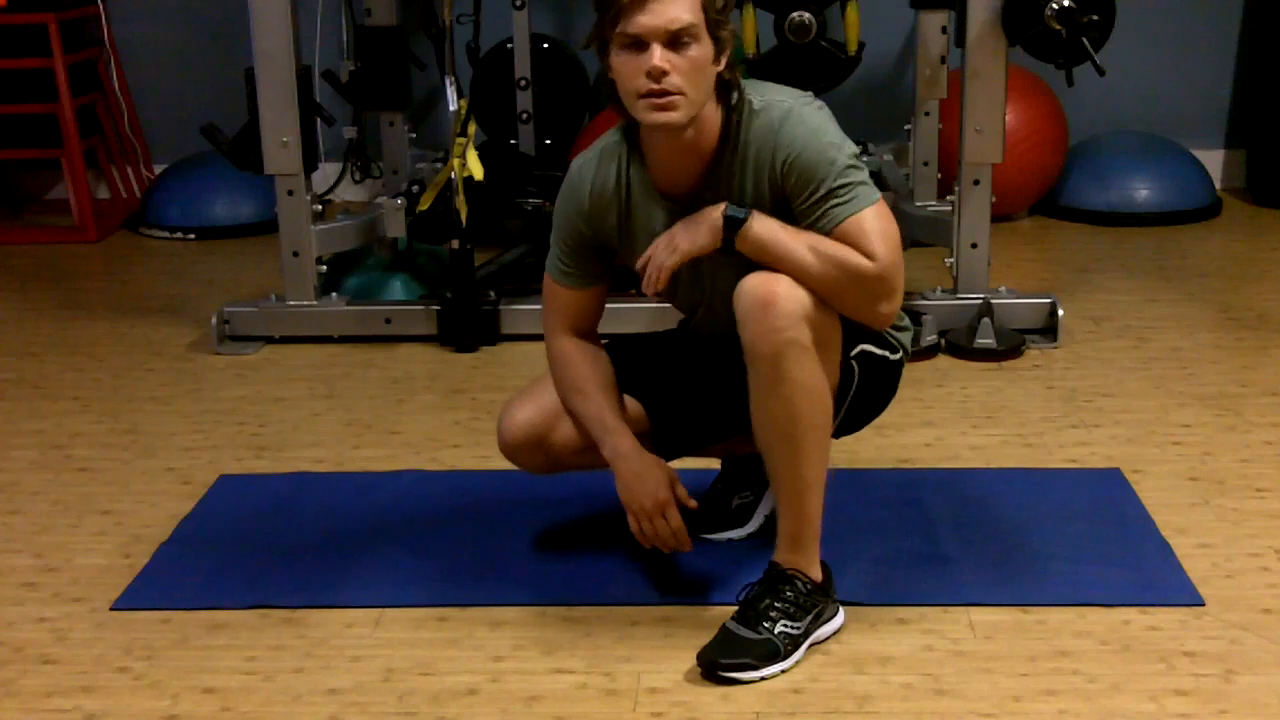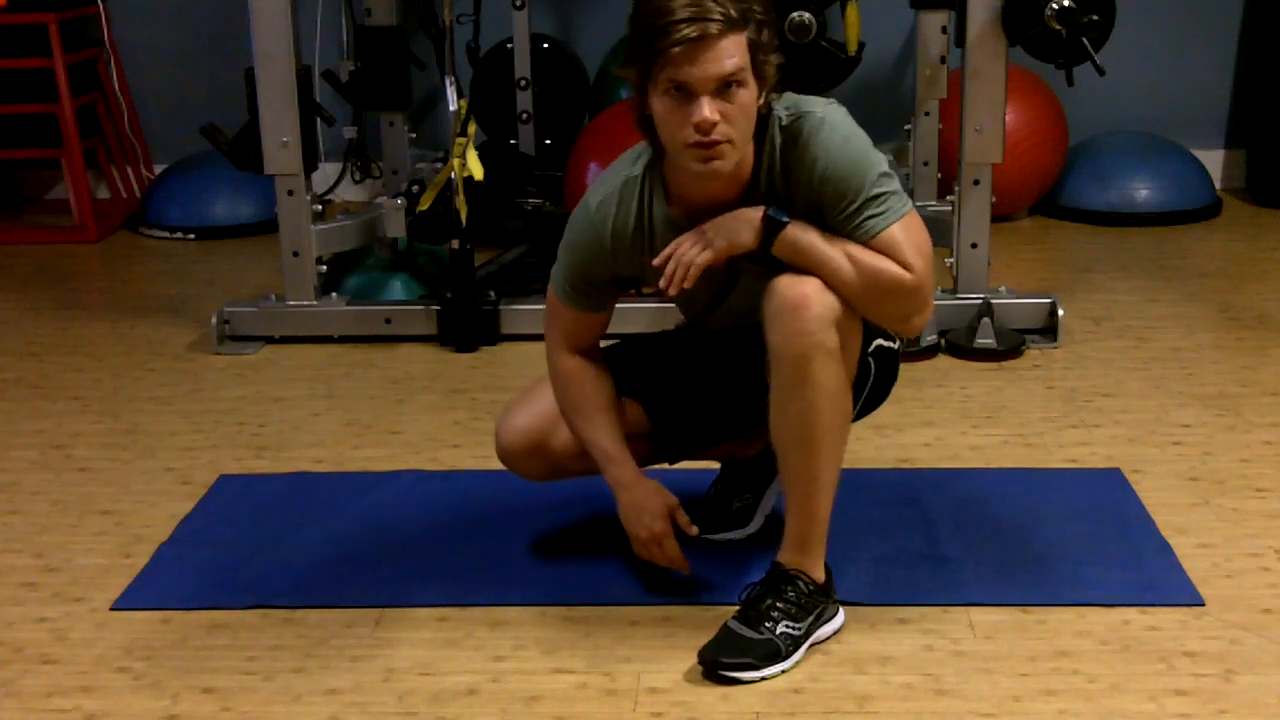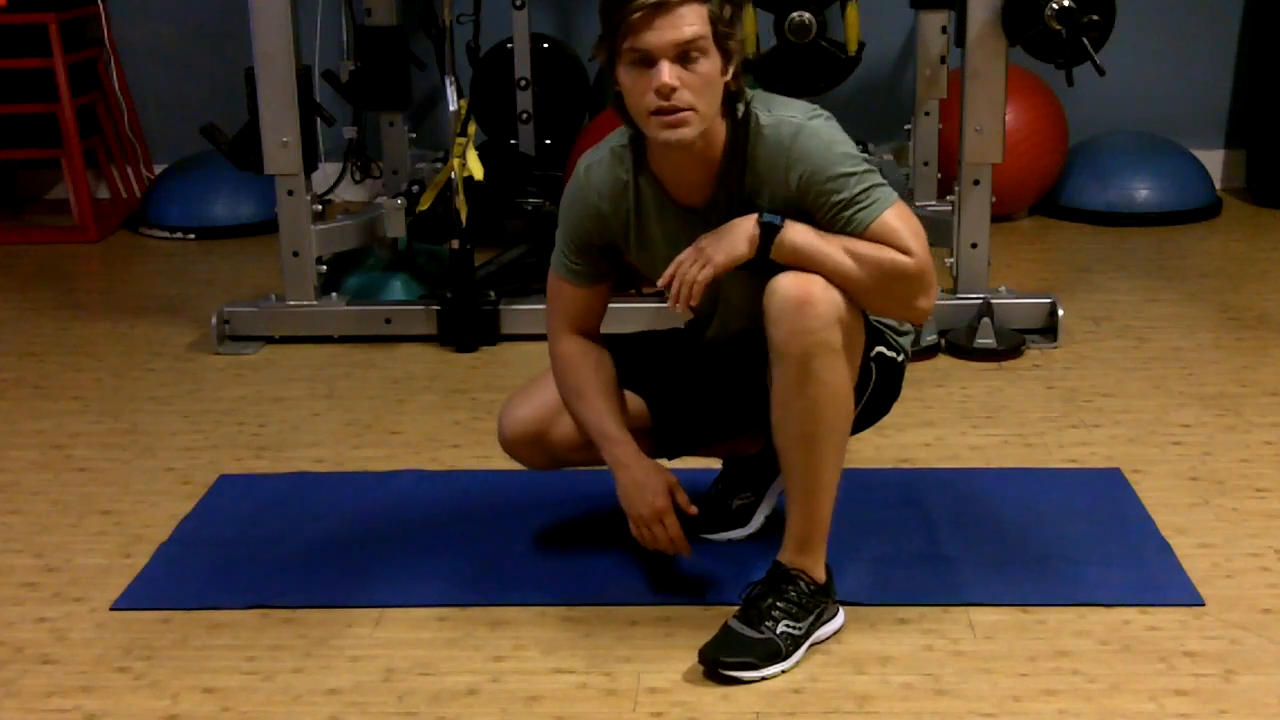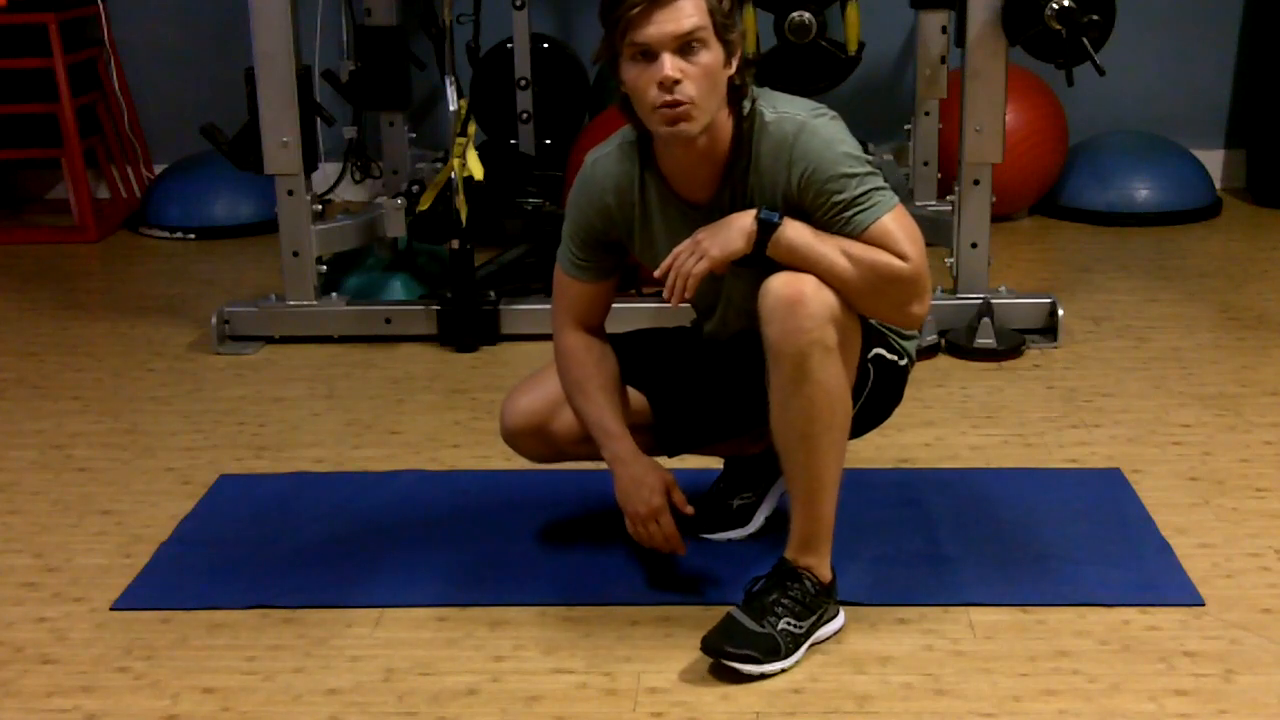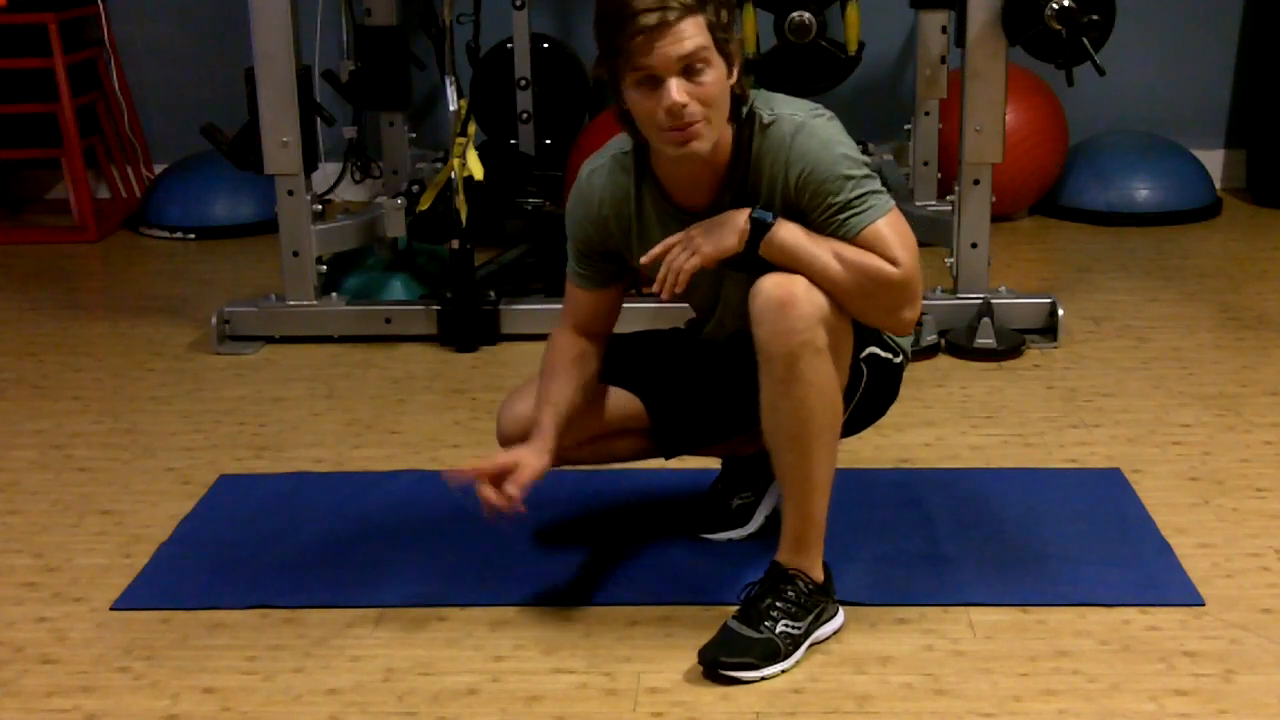
dt=1s
person 1, frame 1
left shoulder: (790, 129)
right shoulder: (593, 181)
left elbow: (881, 293)
right elbow: (570, 332)
left wrist: (733, 220)
right wrist: (627, 454)
left hip: (842, 356)
right hip: (719, 355)
left knee: (770, 298)
right knee: (527, 434)
left ankle: (802, 582)
right ankle: (749, 452)
person 1, frame 2
left shoulder: (821, 139)
right shoulder: (610, 212)
left elbow: (912, 305)
right elbow: (571, 349)
left wrist: (768, 226)
right wrist: (628, 481)
left hip: (834, 352)
right hip: (712, 355)
left knee: (800, 298)
right knee: (524, 441)
left ankle: (805, 583)
right ankle: (752, 452)
person 1, frame 3
left shoulder: (799, 142)
right shoulder: (600, 182)
left elbow: (917, 289)
right elbow: (572, 332)
left wrist: (766, 232)
right wrist: (629, 460)
left hip: (844, 357)
right hip: (722, 356)
left knee: (801, 296)
right knee: (527, 429)
left ankle: (805, 583)
right ankle: (755, 453)
person 1, frame 4
left shoulder: (804, 140)
right shoulder: (607, 178)
left elbow: (911, 296)
right elbow: (578, 327)
left wrist: (763, 227)
right wrist: (626, 457)
left hip: (849, 361)
right hip: (728, 356)
left knee: (795, 297)
right knee: (530, 422)
left ankle: (809, 581)
right ankle: (757, 452)
person 1, frame 5
left shoulder: (800, 140)
right shoulder: (604, 188)
left elbow: (899, 299)
right elbow: (583, 332)
left wrist: (756, 226)
right wrist: (541, 443)
left hip: (838, 361)
right hip: (723, 357)
left knee: (784, 297)
right knee: (518, 422)
left ankle: (803, 584)
right ankle: (753, 454)
